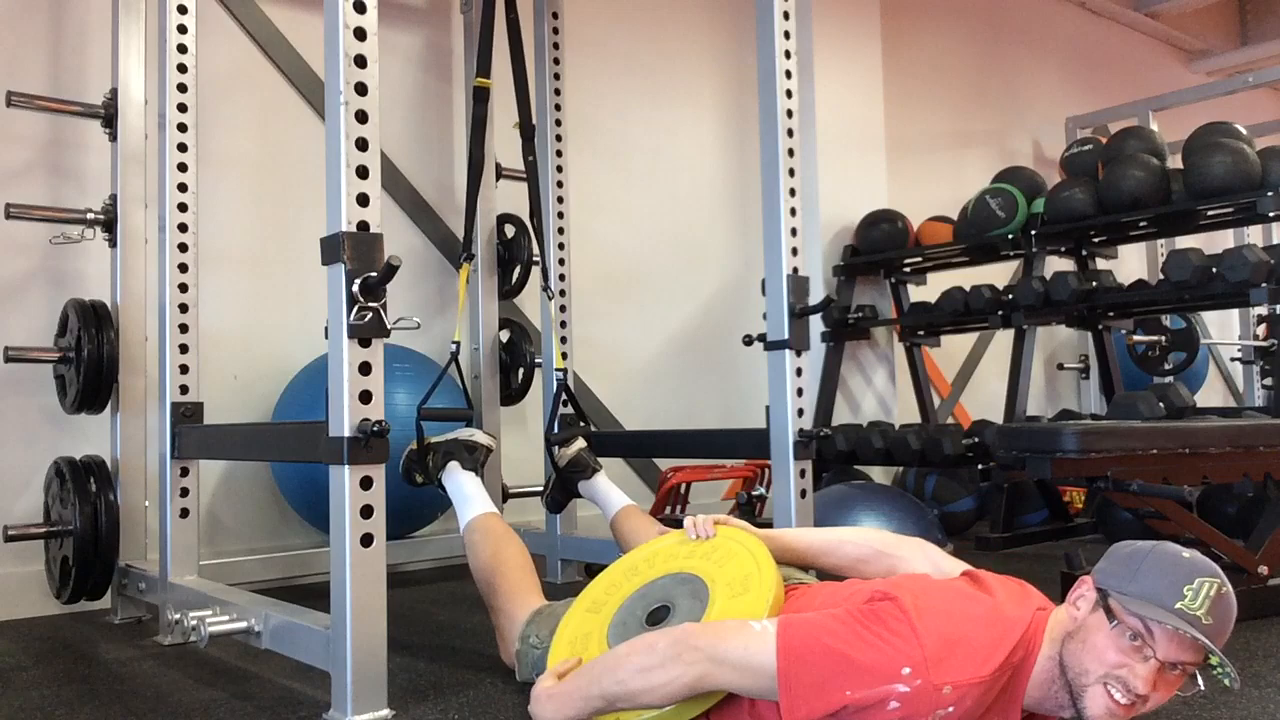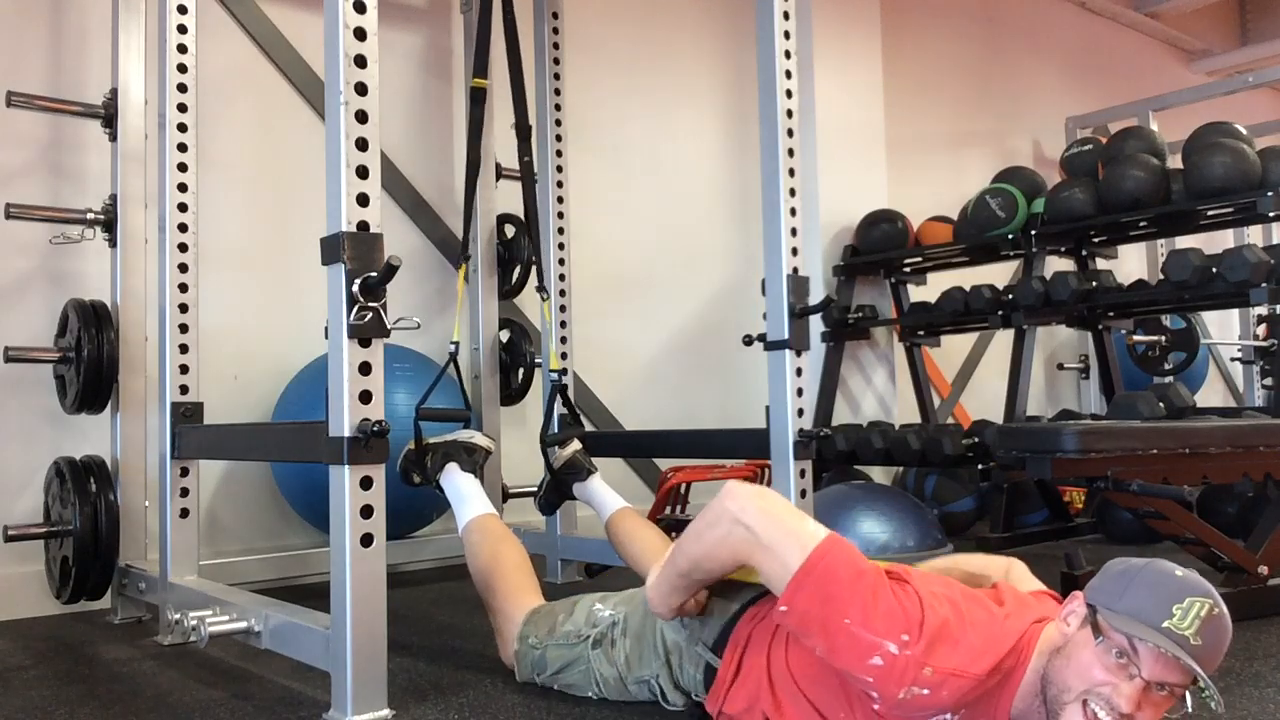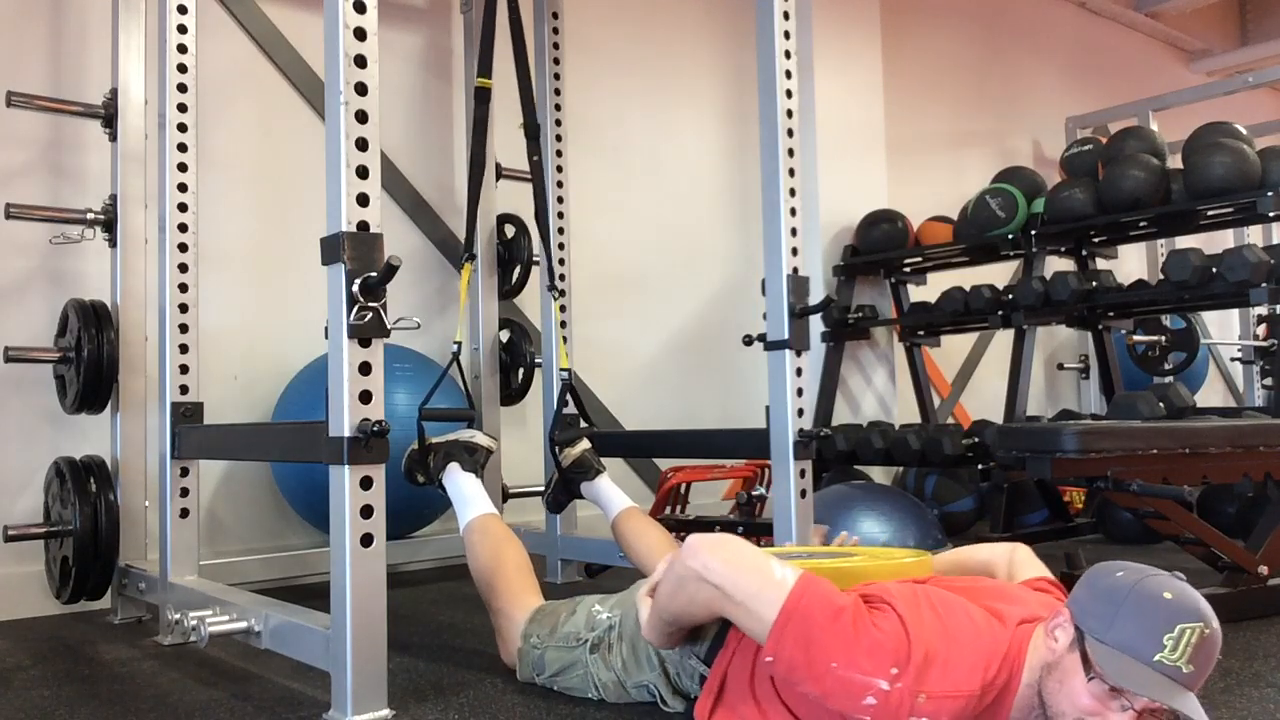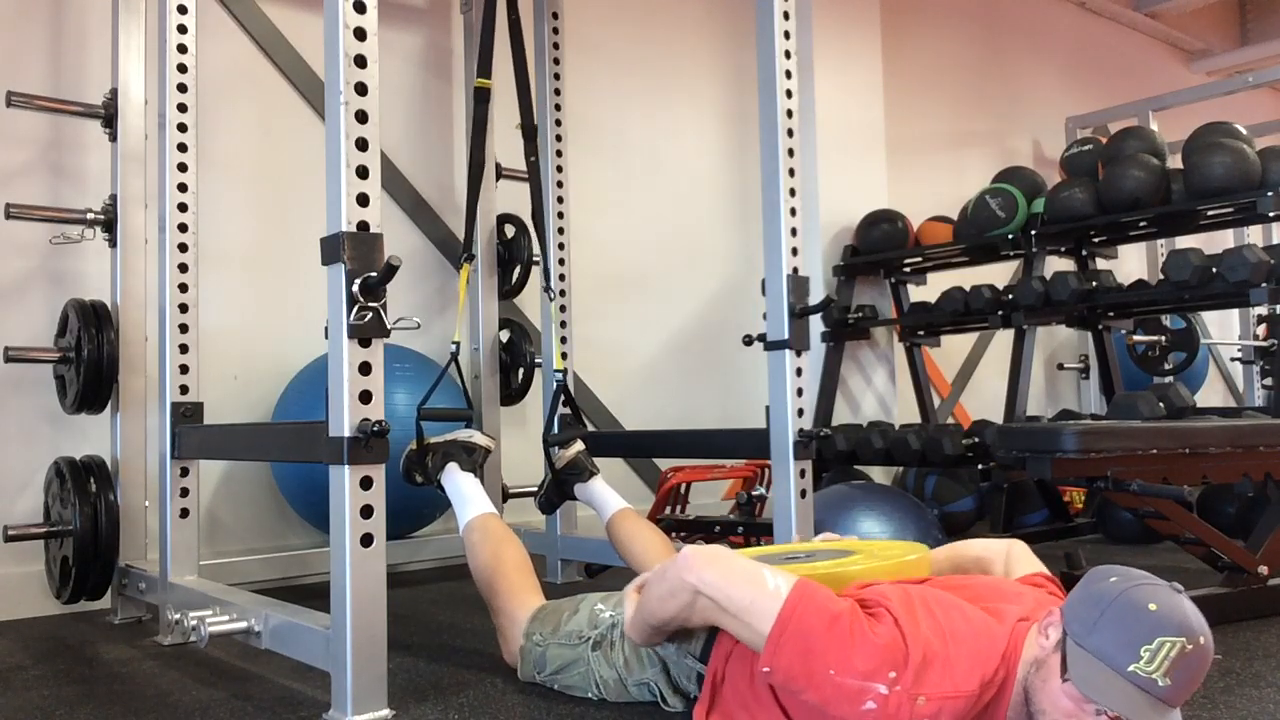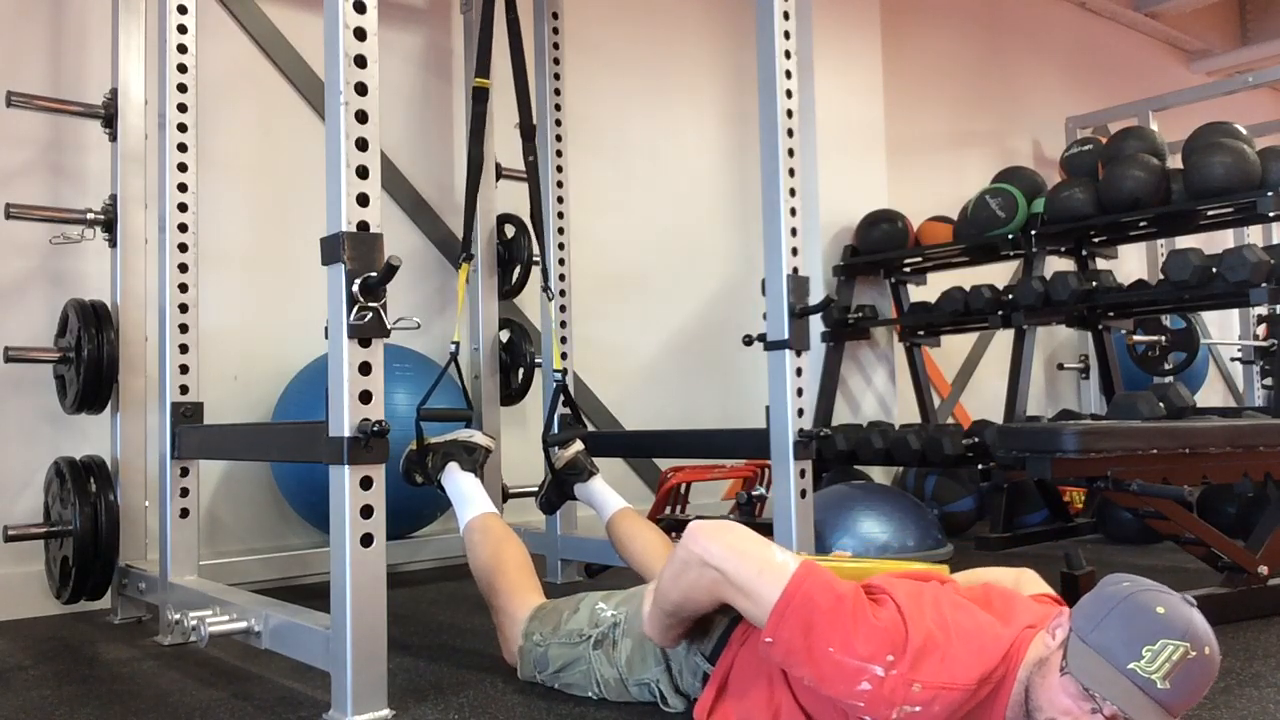
dt=1s
person 1, frame 1
left shoulder: (1029, 614)
left elbow: (894, 551)
left wrist: (762, 541)
left hip: (770, 604)
right hip: (702, 630)
right knee: (526, 635)
left ankle: (586, 472)
right ankle: (461, 473)
person 1, frame 2
left shoulder: (1062, 644)
right shoulder: (923, 651)
left elbow: (1008, 569)
right elbow: (745, 509)
right wrist: (669, 593)
left hip: (775, 617)
right hip: (709, 642)
left knee: (676, 570)
right knee: (524, 638)
left ankle: (580, 476)
right ankle: (458, 473)
person 1, frame 3
left shoulder: (1052, 617)
left elbow: (1010, 555)
right elbow: (713, 558)
right wrist: (660, 619)
left hip: (766, 611)
left knee: (674, 572)
right knee: (525, 637)
left ankle: (588, 474)
right ankle: (460, 473)
person 1, frame 4
left shoulder: (1046, 611)
left elbow: (1008, 549)
right elbow: (705, 575)
right wrist: (642, 619)
left hip: (770, 592)
right hip: (695, 648)
left knee: (667, 564)
right knee: (528, 638)
left ankle: (583, 475)
right ankle: (460, 474)
person 1, frame 5
left shoulder: (1049, 627)
left elbow: (1025, 579)
right elbow: (713, 546)
right wrist: (661, 617)
left hip: (764, 615)
right hip: (698, 650)
left knee: (670, 574)
right knee: (527, 636)
left ankle: (583, 477)
right ankle: (460, 474)
